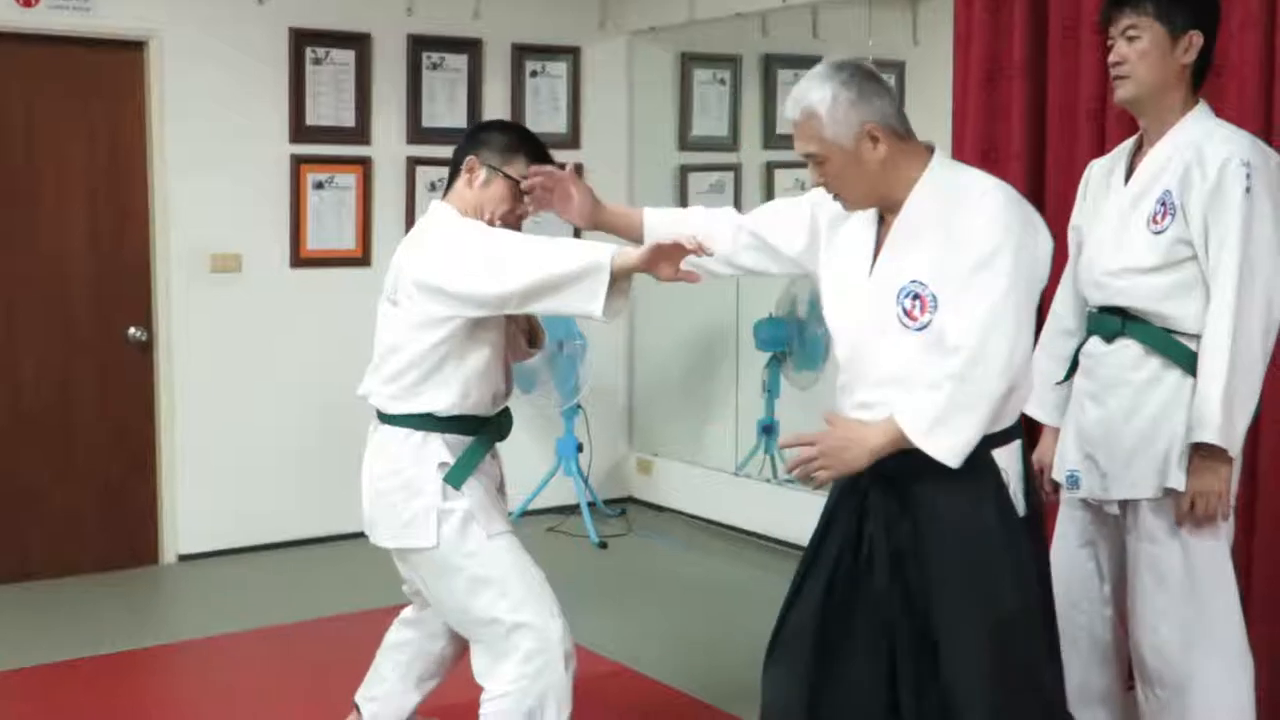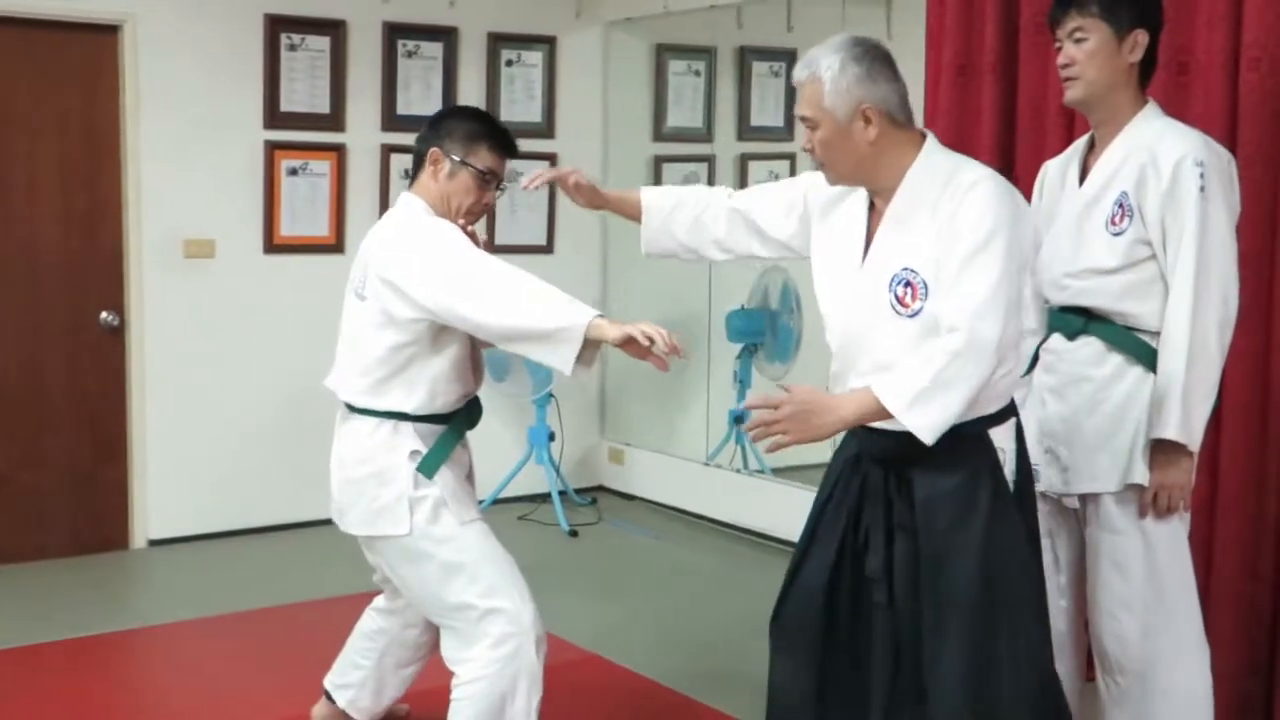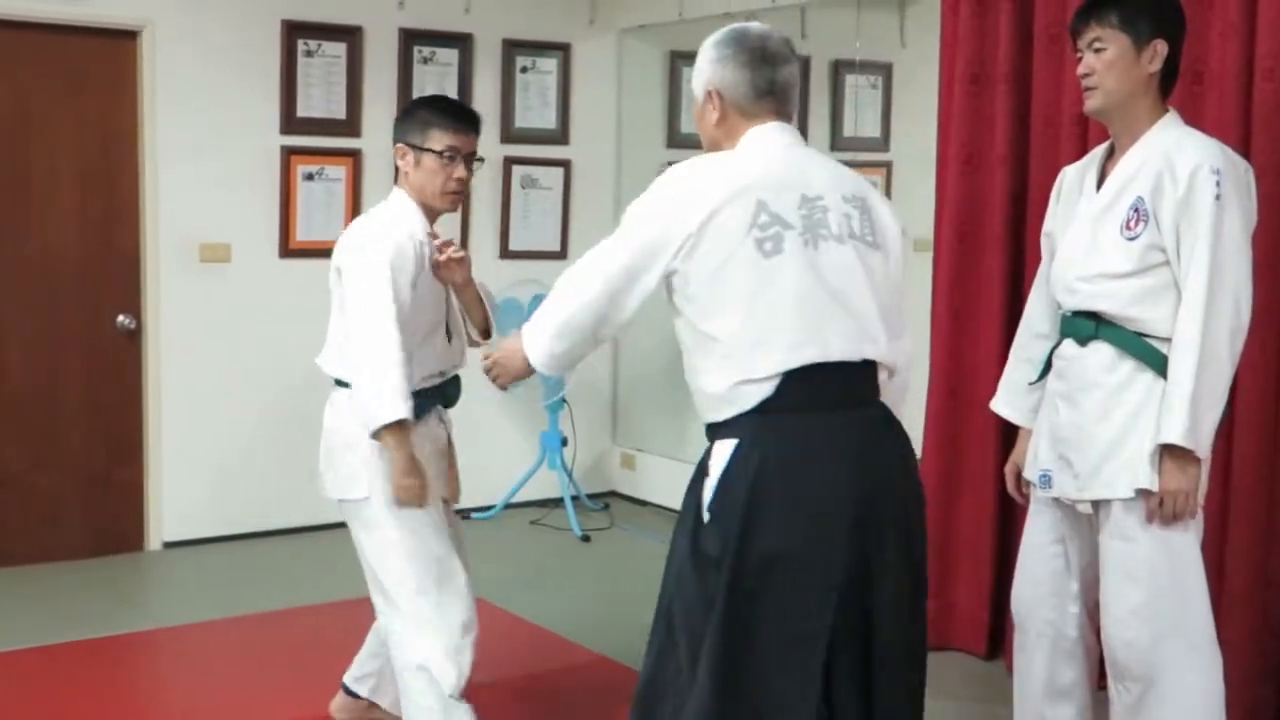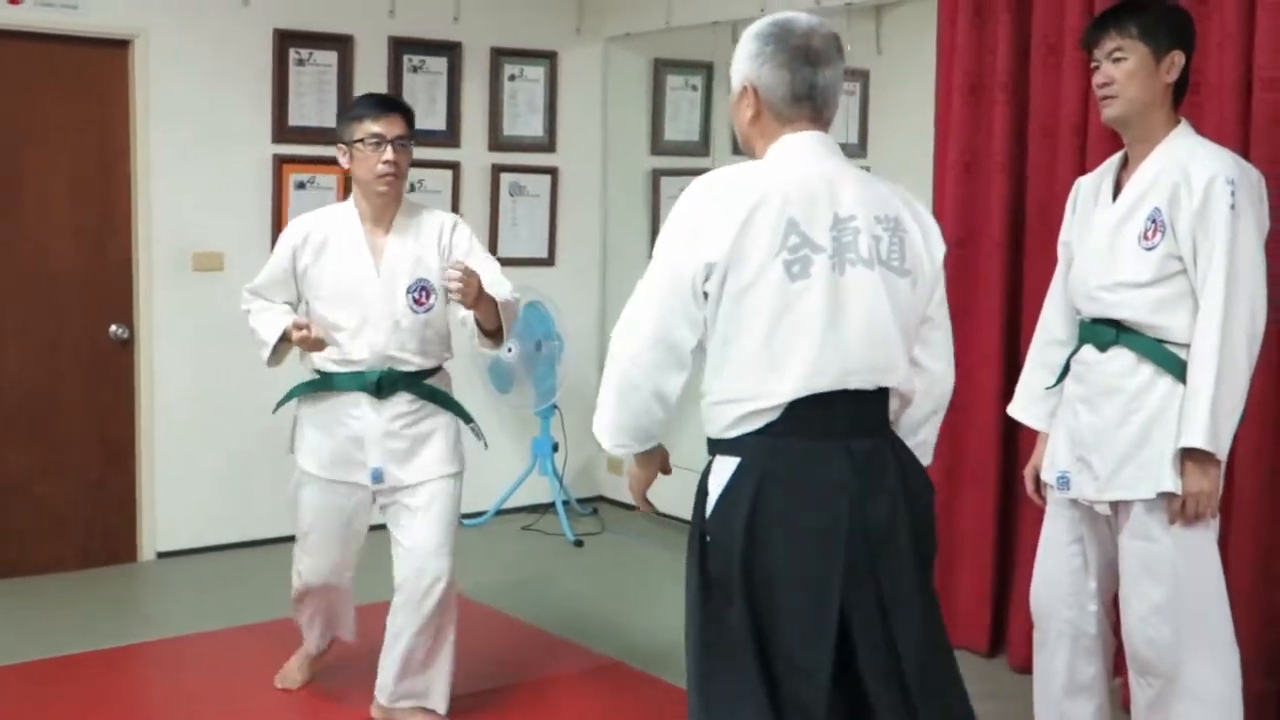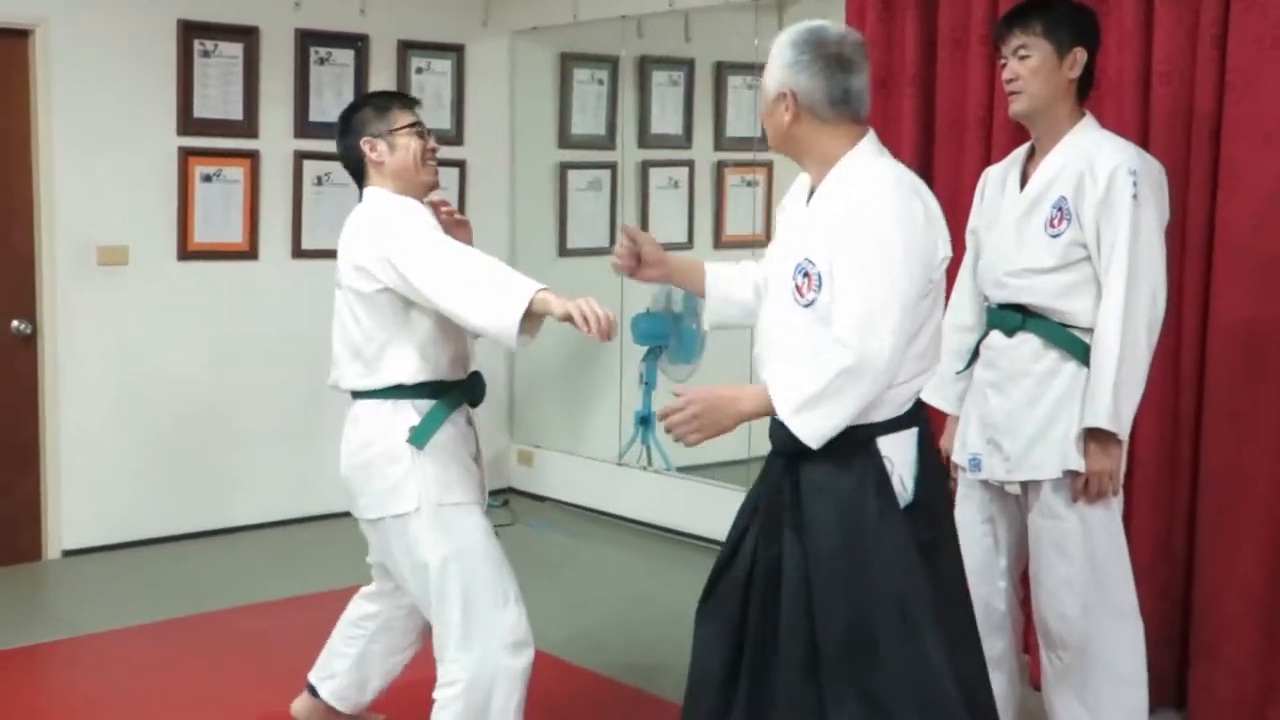
dt=1s
person 1, frame 1
right shoulder: (1102, 173)
left wrist: (1215, 446)
right wrist: (1051, 421)
left hip: (1171, 415)
right hip: (1094, 409)
left knee: (1180, 628)
right knee: (1074, 614)
person 1, frame 2
left shoulder: (1183, 159)
right shoulder: (1057, 172)
left elbow: (1203, 303)
left wrist: (1176, 440)
left hip: (1131, 408)
right hip: (1052, 403)
left knee: (1140, 621)
right knee: (1036, 605)
person 1, frame 3
left shoulder: (1200, 166)
right shoulder: (1076, 178)
left elbow: (1215, 309)
left wrist: (1183, 444)
right wrist: (1026, 423)
left hip: (1144, 417)
right hip: (1069, 413)
left knee: (1150, 628)
right knee: (1044, 610)
person 1, frame 4
left shoulder: (1215, 177)
right shoulder: (1090, 189)
left elbow: (1231, 318)
left wrist: (1203, 448)
right wrist: (1043, 429)
left hip: (1161, 423)
right hip: (1084, 419)
left knee: (1169, 628)
right knee: (1060, 609)
person 1, frame 5
left shoulder: (1116, 168)
right shoulder: (997, 178)
left elbow: (1133, 301)
left wrist: (1105, 429)
right wrist: (951, 412)
left hip: (1065, 402)
right hip: (992, 397)
left knee: (1078, 600)
right knee: (975, 583)
person 2, frame 1
left shoulder: (989, 215)
right shoulder: (836, 214)
left elbow: (984, 367)
right elbow: (731, 236)
left wrist: (874, 438)
right wrist: (600, 215)
left hip: (965, 491)
right hip: (881, 486)
right knee: (821, 664)
person 2, frame 2
left shoulder: (979, 202)
right shoulder: (830, 198)
left elbow: (967, 348)
right elbow: (726, 216)
left wrist: (842, 407)
right wrist: (604, 198)
left hip: (960, 471)
right hip: (873, 464)
right knee: (820, 636)
person 2, frame 3
left shoulder: (696, 188)
right shoulder: (863, 195)
left elbow: (597, 289)
right elbow: (893, 345)
left wrist: (527, 354)
left hip: (767, 464)
right hip: (871, 451)
person 2, frame 4
left shoulder: (723, 198)
right shoulder: (904, 212)
left elbow: (648, 344)
right elbow: (932, 369)
left wrist: (642, 449)
left hip: (770, 485)
right hip: (877, 477)
person 2, frame 5
left shoulder: (883, 200)
right shoulder: (812, 193)
left elbow: (866, 353)
right elbow: (772, 291)
left wrist: (741, 402)
right wrist: (667, 267)
left hip: (867, 472)
right hip: (810, 463)
right knee: (747, 630)
person 3, frame 1
left shoulder: (453, 249)
right shoulder: (445, 245)
left elbow: (523, 343)
right elbow: (530, 265)
left wrist: (519, 312)
right wrist: (630, 259)
left hip: (429, 468)
right hip: (433, 477)
left knee: (443, 607)
right knee: (533, 639)
person 3, frame 2
left shoulder: (408, 237)
right shoulder: (414, 240)
left elbow: (473, 312)
right elbow: (498, 297)
left wrist: (471, 261)
right wrist: (602, 327)
left hip: (397, 457)
right hip: (402, 467)
left knee: (416, 595)
right knee: (504, 625)
person 3, frame 3
left shoulder: (430, 240)
right shoulder: (384, 236)
left elbow: (477, 332)
right elbow: (372, 341)
left wrist: (463, 283)
right wrist: (400, 450)
left hip: (421, 430)
right hip: (376, 440)
left knee: (429, 590)
right knee: (437, 609)
person 3, frame 4
left shoulder: (443, 230)
right shoulder: (307, 234)
left elbow: (501, 312)
right elbow: (260, 301)
left wrist: (480, 301)
right wrist: (290, 331)
left hip: (421, 420)
right hip: (336, 419)
left knee: (427, 573)
right knee: (320, 560)
right ankle: (323, 634)
person 3, frame 5
left shoulder: (404, 225)
right shoulder: (387, 223)
left elbow: (456, 289)
right elbow: (457, 282)
left wrist: (464, 244)
right wrist: (556, 304)
left hip: (402, 439)
right hip: (410, 444)
left knee: (400, 589)
right knee: (490, 632)
